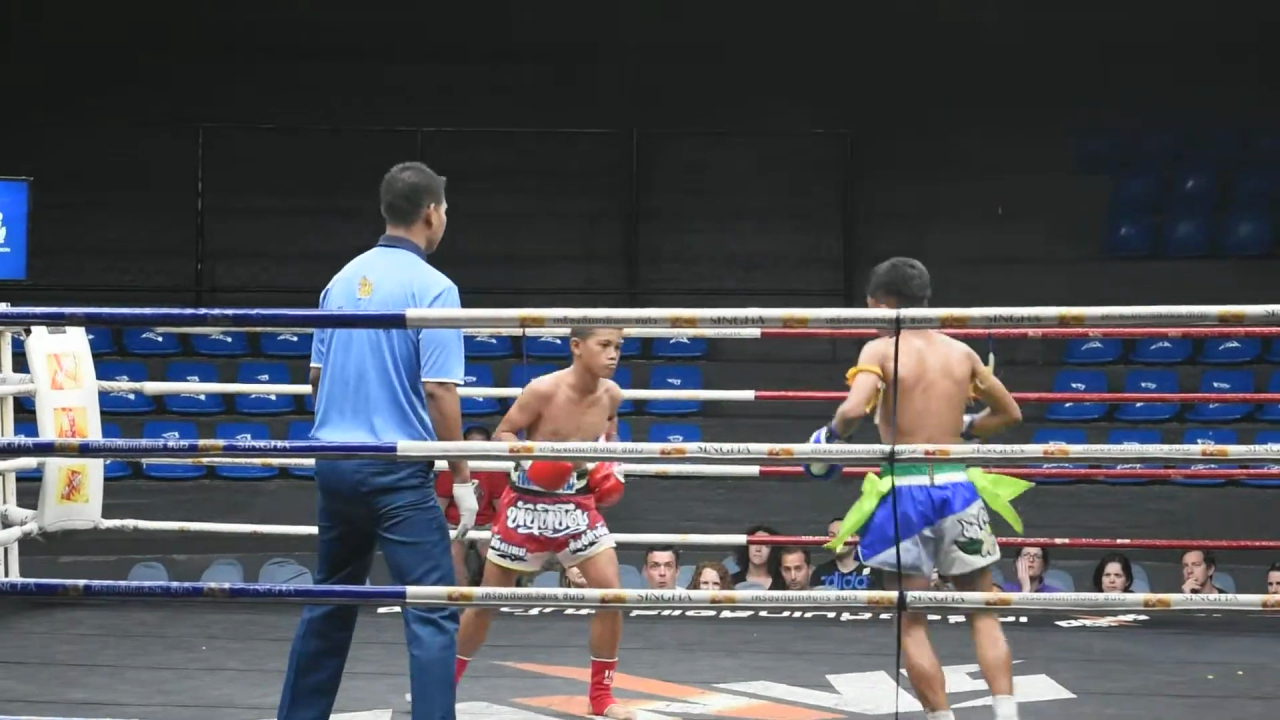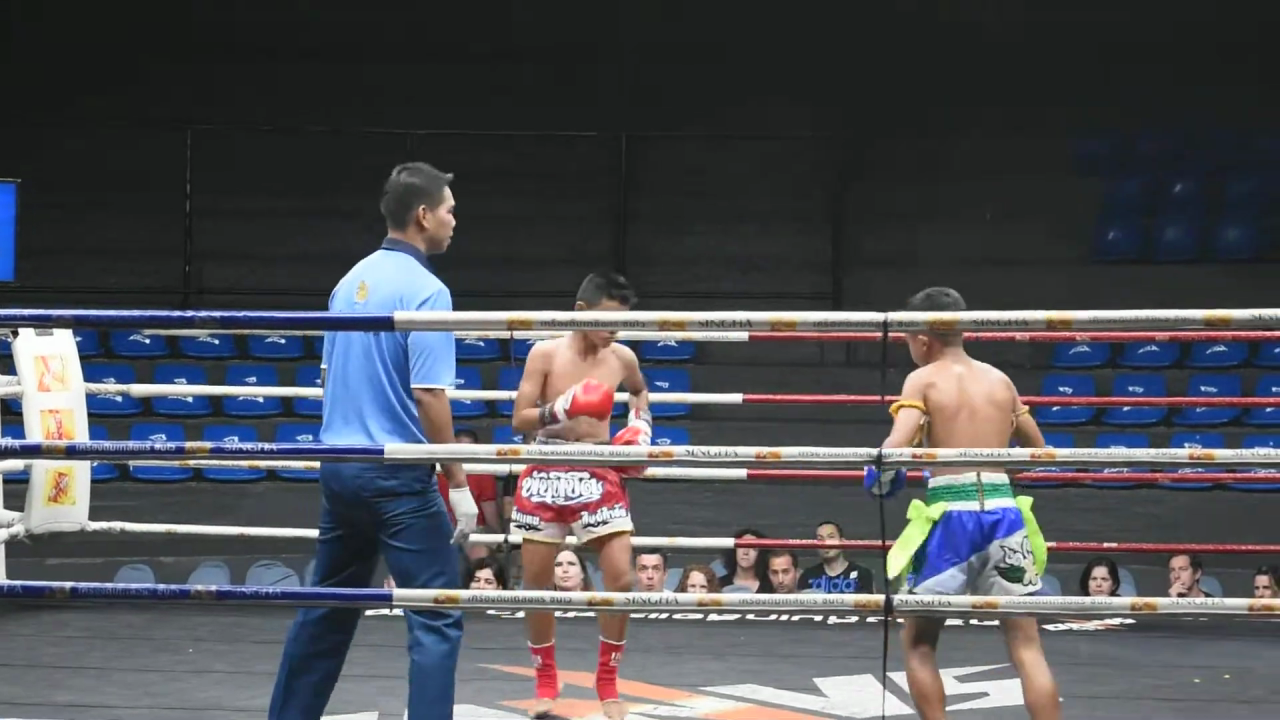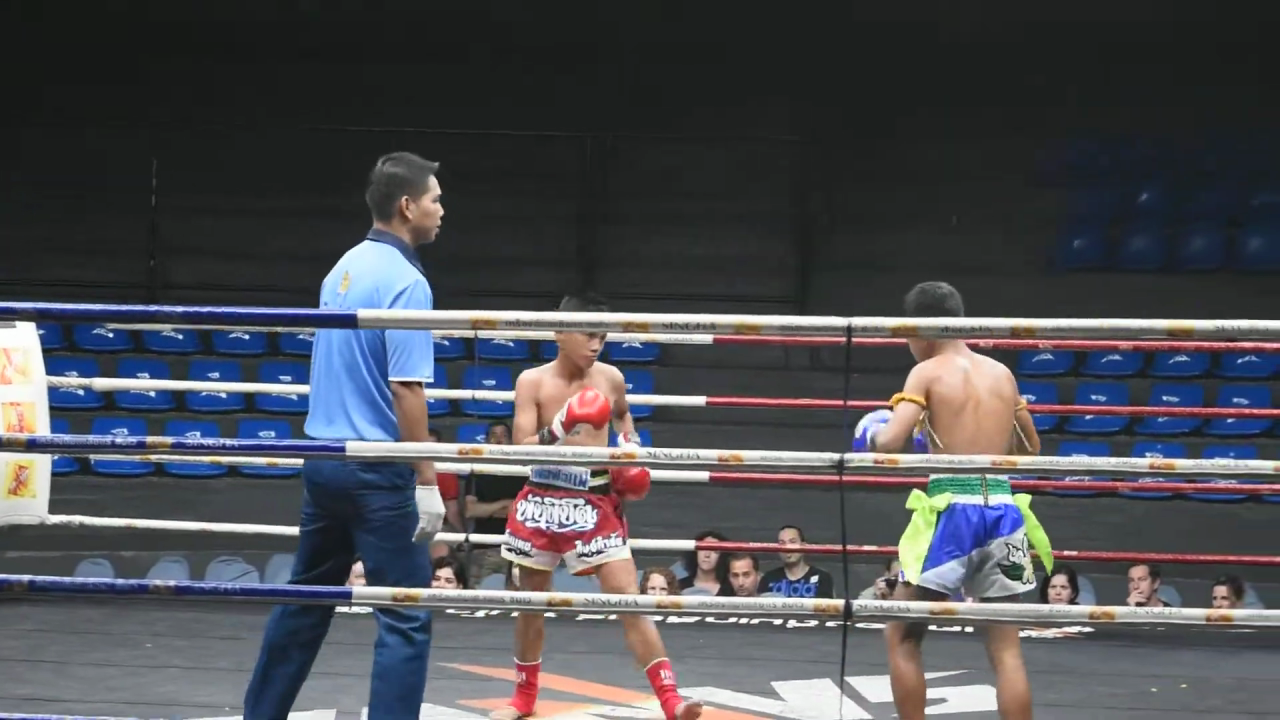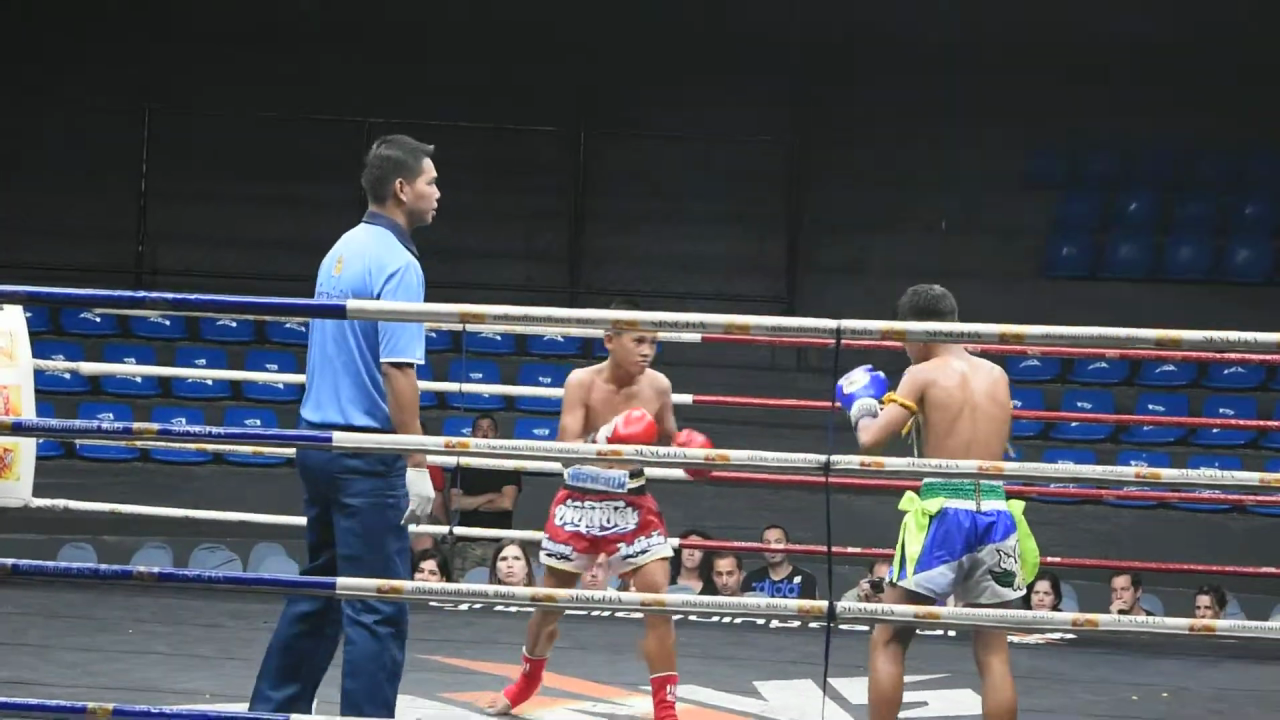
dt=0.2s
person 1, frame 1
left shoulder: (342, 279)
right shoulder: (433, 287)
left elbow: (317, 376)
right elbow: (439, 392)
right wrist: (462, 478)
left hip: (335, 463)
right hip: (396, 470)
left knee: (329, 603)
right knee: (431, 612)
person 1, frame 2
left shoulder: (351, 280)
right shoulder: (425, 290)
right elbow: (429, 396)
right wrist: (458, 484)
left hip: (339, 467)
right hip: (397, 475)
left knee: (327, 607)
right knee: (436, 617)
person 1, frame 3
left shoulder: (342, 269)
right shoulder: (406, 282)
right elbow: (407, 391)
right wrist: (427, 483)
left hip: (322, 458)
right hip: (376, 469)
left knee: (306, 599)
right knee: (405, 617)
person 1, frame 4
left shoulder: (342, 250)
right shoulder: (397, 264)
right elbow: (398, 372)
right wrist: (416, 465)
left hip: (318, 440)
right hip: (364, 452)
left knee: (318, 588)
right knee: (378, 607)
person 2, frame 1
left shoulder: (878, 351)
right shoulder: (961, 352)
left elbow: (855, 409)
right elbow: (1010, 413)
left wrist: (829, 439)
left hip: (906, 493)
right hip: (958, 489)
left knee: (912, 624)
right knee: (983, 617)
person 2, frame 2
left shoulder: (922, 380)
right shoulder: (1000, 380)
left elbow: (898, 446)
right elbow: (1037, 450)
left wrist: (883, 474)
left hip: (952, 516)
right hip: (1003, 513)
left knee: (917, 644)
right knee: (1026, 645)
person 2, frame 3
left shoulder: (927, 373)
right shoulder: (1002, 373)
left elbow: (891, 441)
right elbow: (1030, 447)
left wrist: (870, 438)
left hip: (952, 511)
right hip: (1003, 510)
left knee: (903, 637)
right knee: (1005, 647)
person 2, frame 4
left shoulder: (921, 375)
right shoulder: (997, 375)
left elbow: (871, 440)
left wrist: (860, 405)
left hip: (944, 516)
right hip: (995, 517)
left knee: (888, 641)
right knee: (993, 653)
person 3, frame 1
left shoulder: (611, 394)
right shoulder: (542, 390)
right elbow: (499, 438)
left wrist: (610, 463)
right wrist: (526, 460)
left hip: (578, 505)
right hip: (529, 504)
left knee: (609, 594)
person 3, frame 2
left shoulder: (622, 357)
right shoulder: (545, 353)
left elbow: (640, 393)
right elbow: (520, 420)
left wrist: (641, 426)
right wrist: (561, 409)
left hip: (599, 480)
right hip: (547, 477)
left knee: (621, 579)
right knee: (537, 582)
left ankle: (607, 683)
right ankle: (546, 683)
person 3, frame 3
left shoulder: (610, 378)
right shoulder: (532, 382)
left elbow: (623, 416)
right elbow: (522, 446)
left wrist: (632, 448)
right wrist: (562, 426)
left hip: (595, 503)
right hip: (542, 501)
left knee: (629, 601)
person 3, frame 4
left shoulder: (658, 386)
right shoulder: (581, 382)
left elbow: (668, 438)
left wrist: (687, 450)
right wrist: (606, 438)
left hip: (632, 504)
right hip: (580, 501)
right knee: (550, 603)
right ankle: (525, 683)
